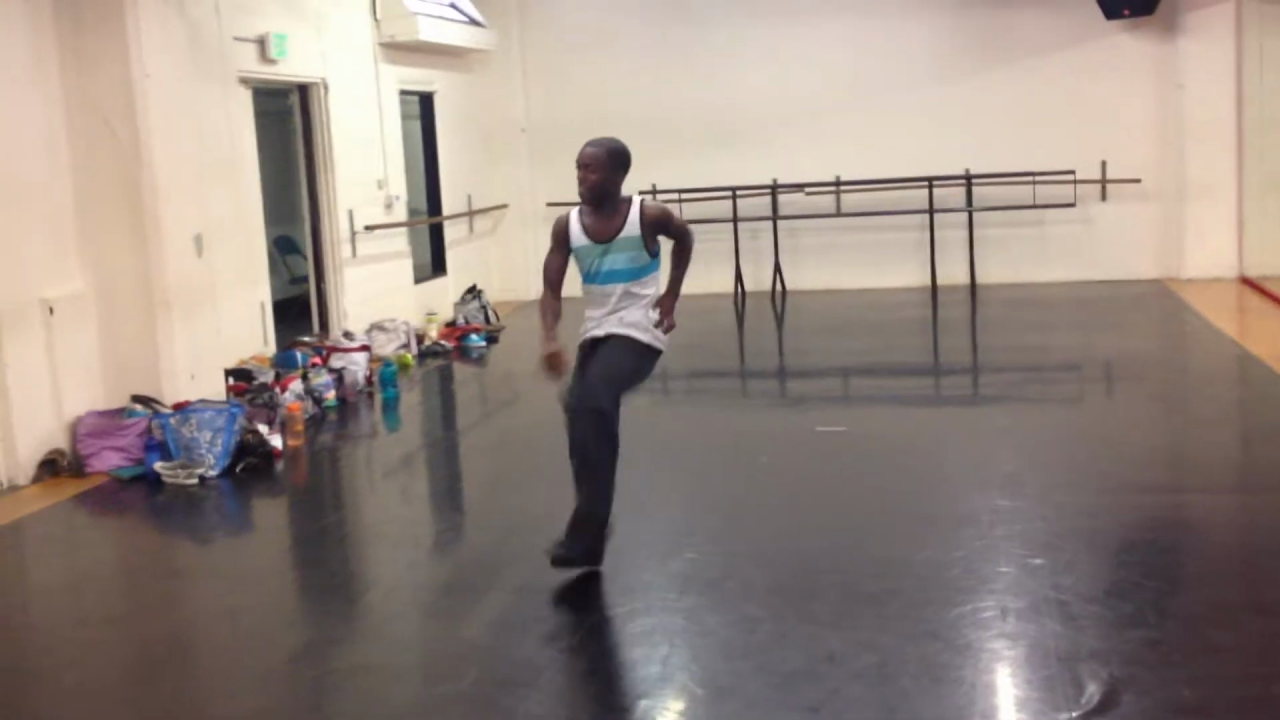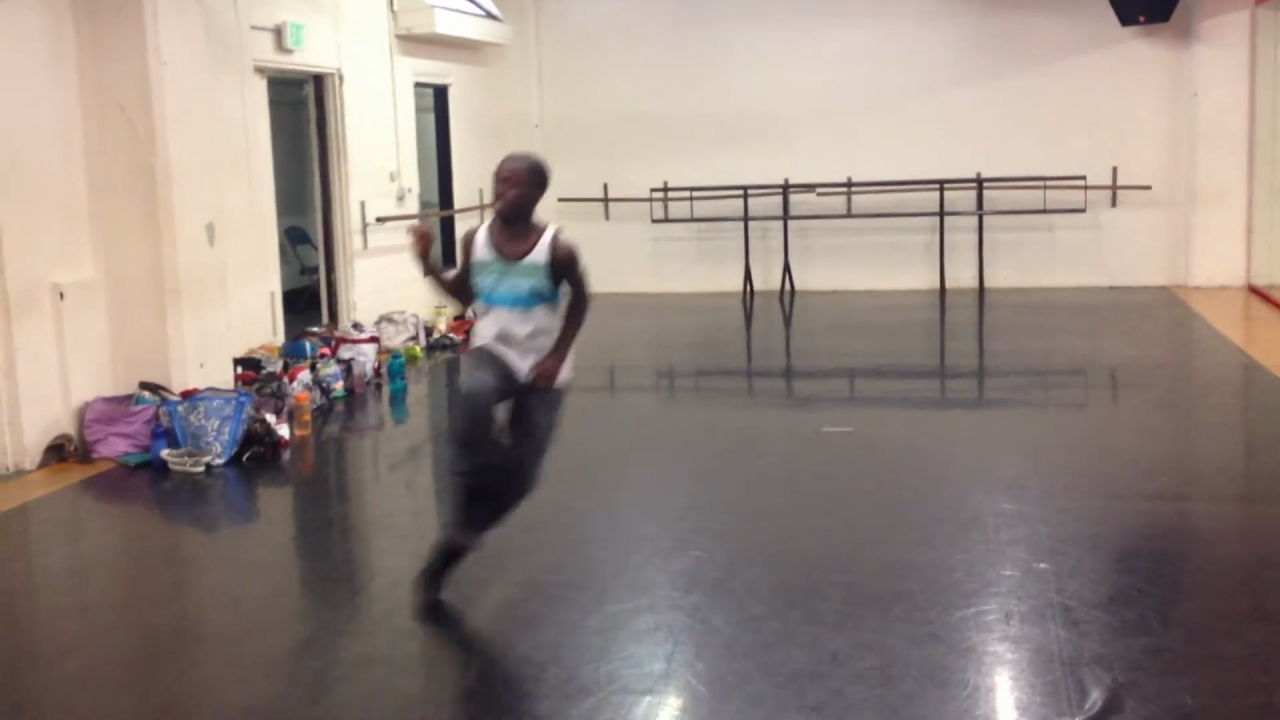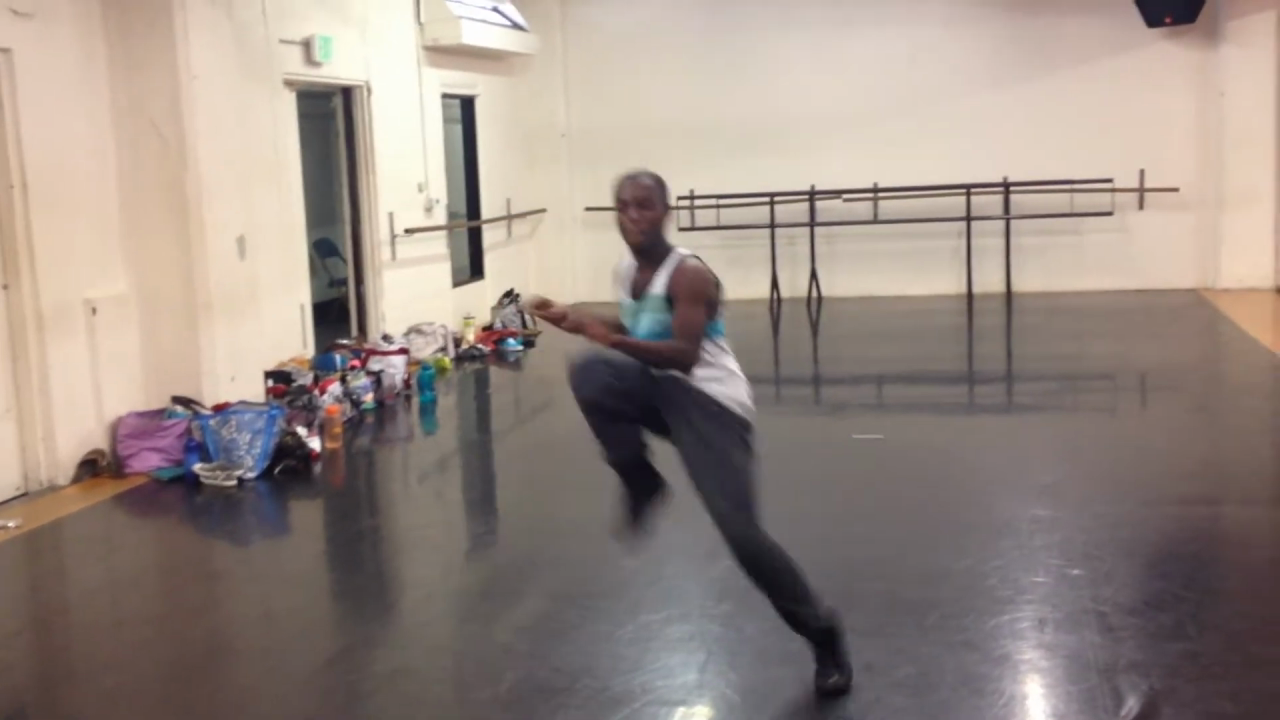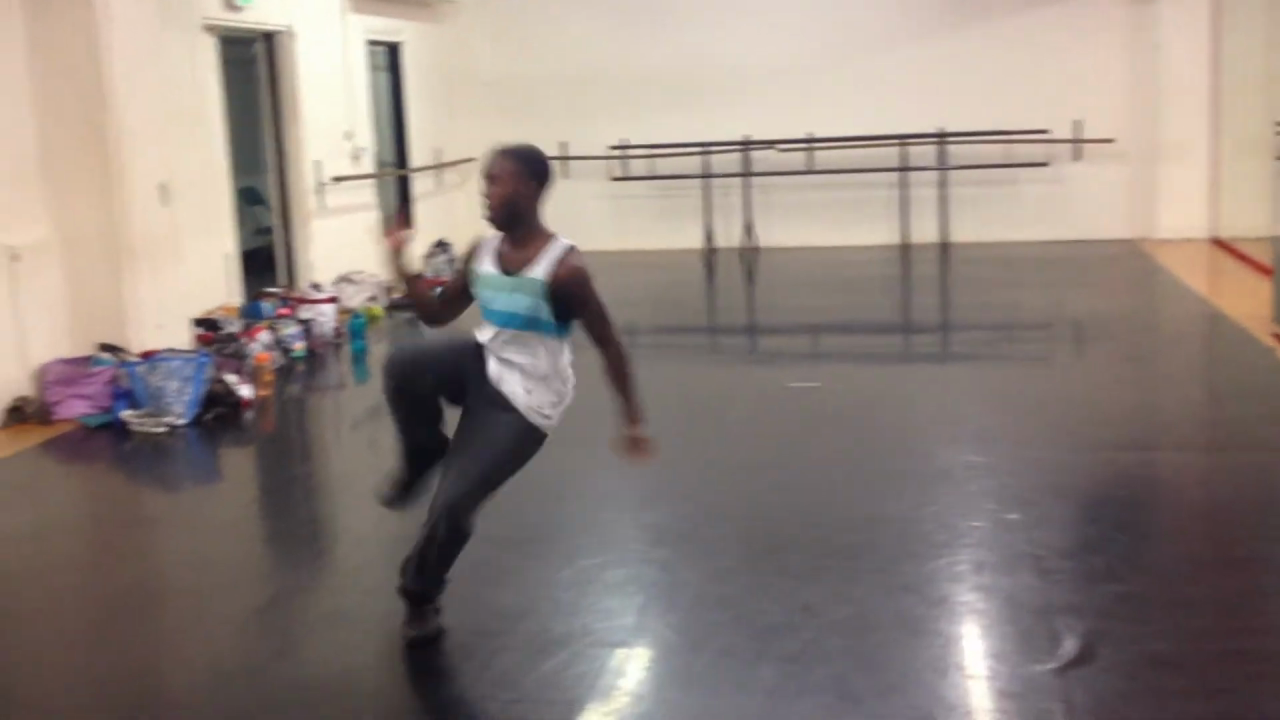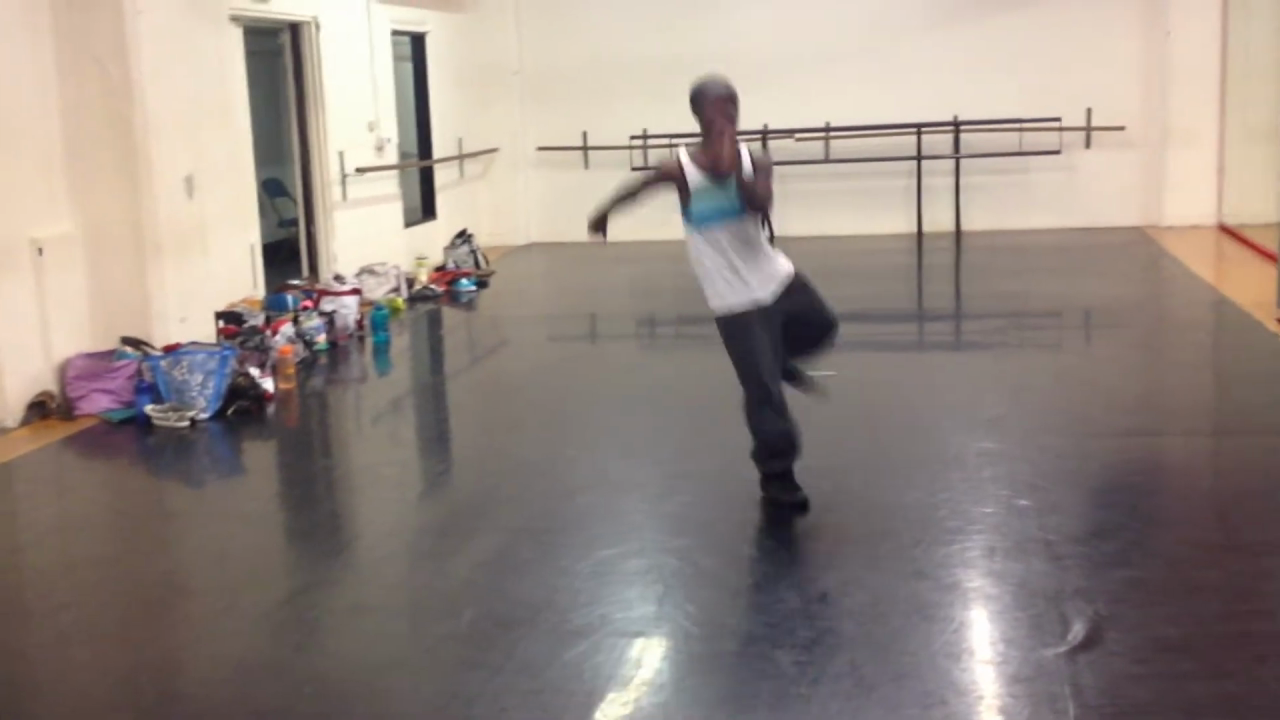
dt=1s
person 1, frame 1
left shoulder: (648, 215)
right shoulder: (567, 226)
left elbow: (684, 239)
right elbow: (551, 288)
left wrist: (671, 294)
right wrist: (549, 339)
left hip: (637, 334)
right hip: (596, 333)
left knee: (590, 405)
right knee: (584, 421)
left ankle: (587, 535)
right ankle: (591, 528)
person 1, frame 2
left shoulder: (557, 249)
right shoulder: (474, 240)
left elbow: (580, 298)
right elbow: (463, 292)
left wrist: (558, 355)
right wrist: (428, 265)
left hip: (541, 369)
right hip: (491, 355)
left knee: (520, 472)
right knee: (472, 401)
left ankle: (455, 543)
right ankle: (462, 520)
person 1, frame 3
left shoulder: (689, 274)
right shoulder: (626, 272)
left elbow: (684, 356)
left wrist: (613, 339)
right wrist: (572, 320)
left hip: (716, 404)
right hip: (663, 395)
left knee: (742, 534)
right knee: (590, 375)
left ankle: (822, 636)
right ankle: (644, 484)
person 1, frame 4
left shoulder: (565, 267)
right shoulder: (482, 252)
left elbow: (608, 343)
right elbow: (436, 314)
left wrist: (632, 419)
right wrist: (404, 272)
left hip: (527, 398)
right hip: (482, 366)
left knee: (452, 506)
right knee: (405, 366)
left ankle: (420, 594)
right ankle: (426, 454)
person 1, frame 5
left shoulder: (754, 160)
right shoulder: (679, 167)
left elbow: (763, 208)
right elbow: (635, 187)
left wrist: (738, 171)
right wrist: (604, 213)
left hip: (773, 274)
right hip: (733, 295)
left knee: (821, 329)
right knee: (762, 388)
left ankle: (779, 361)
right ankle: (776, 473)
